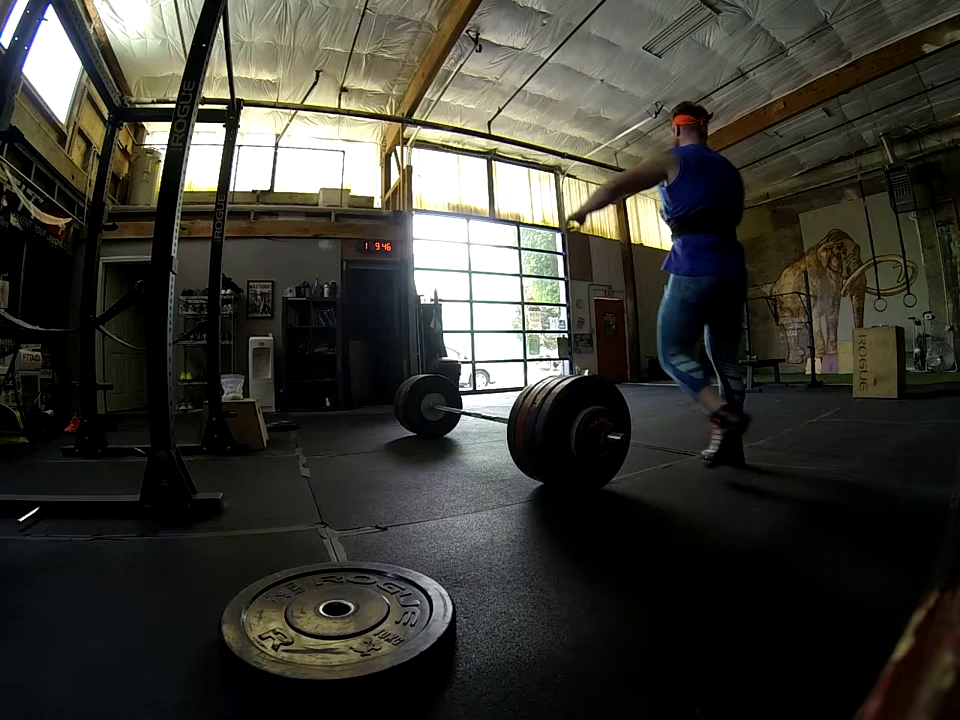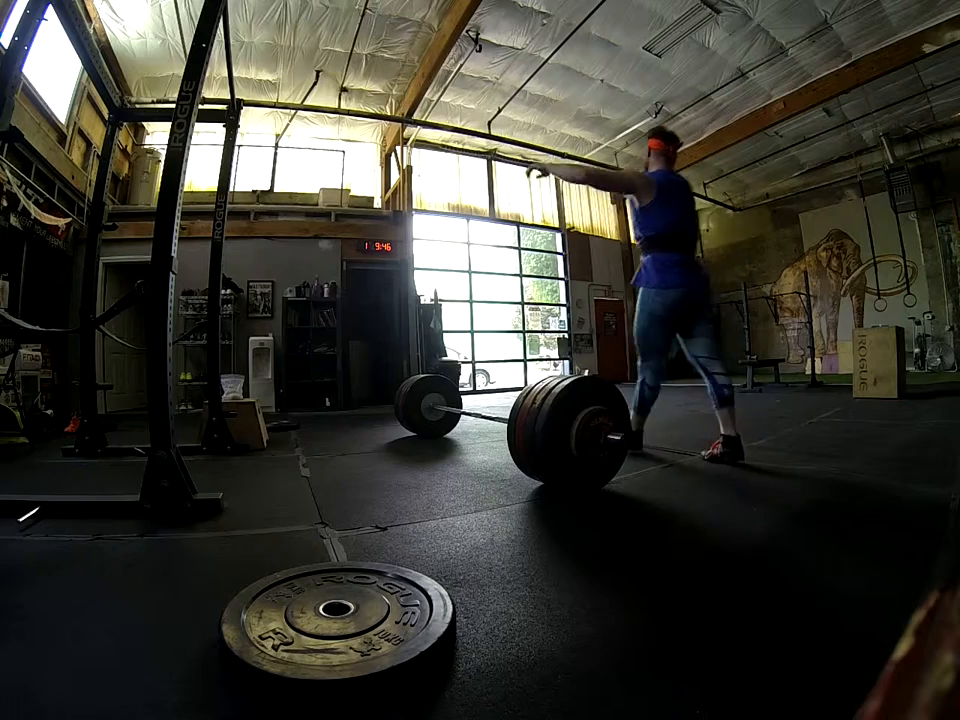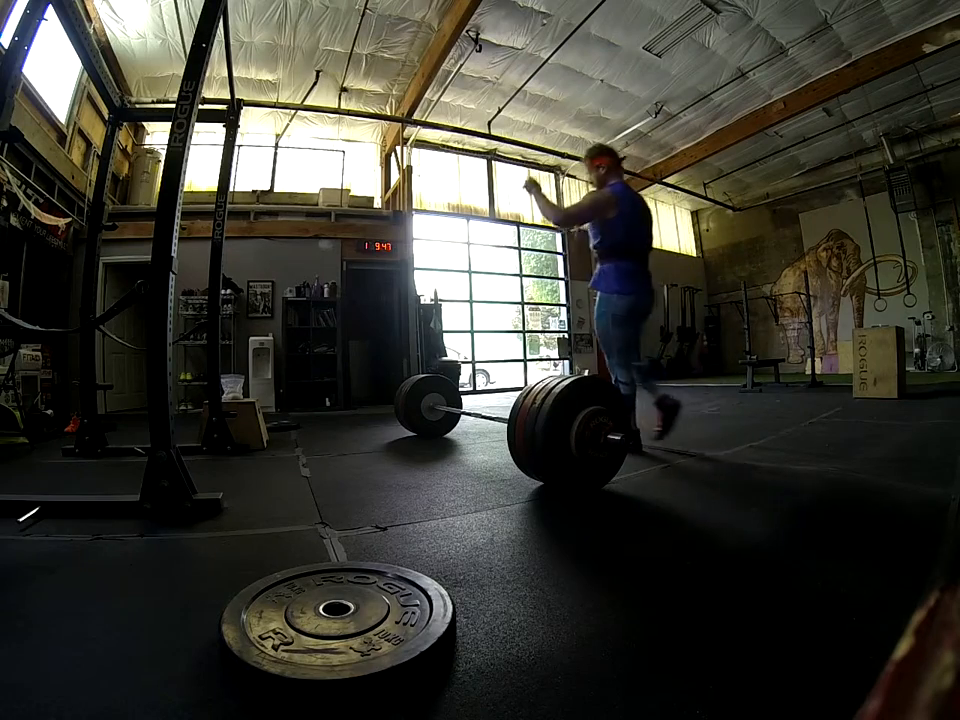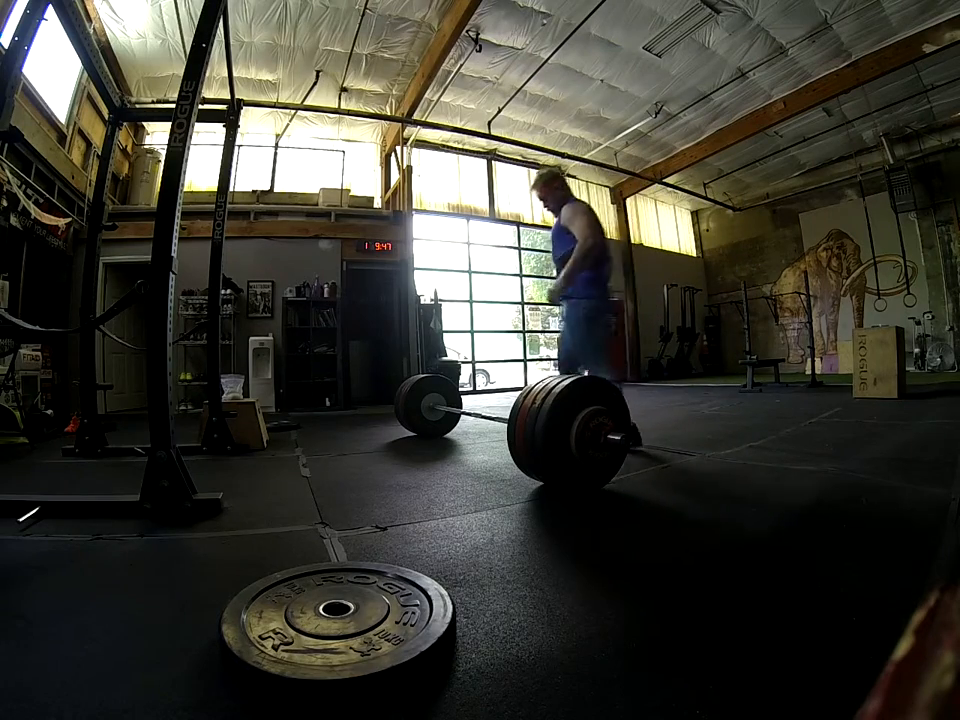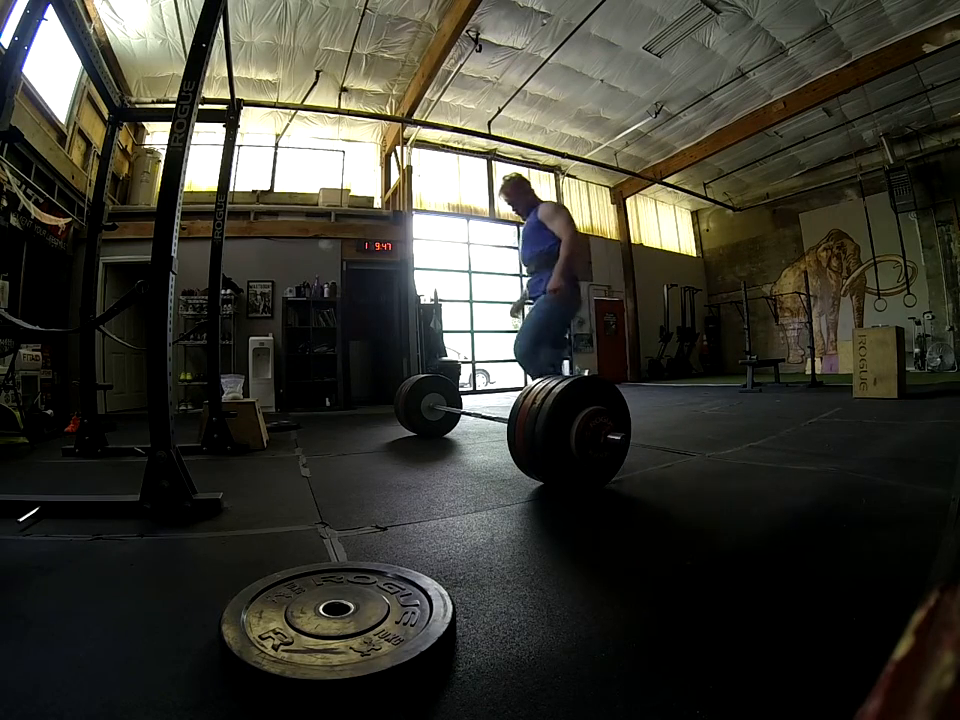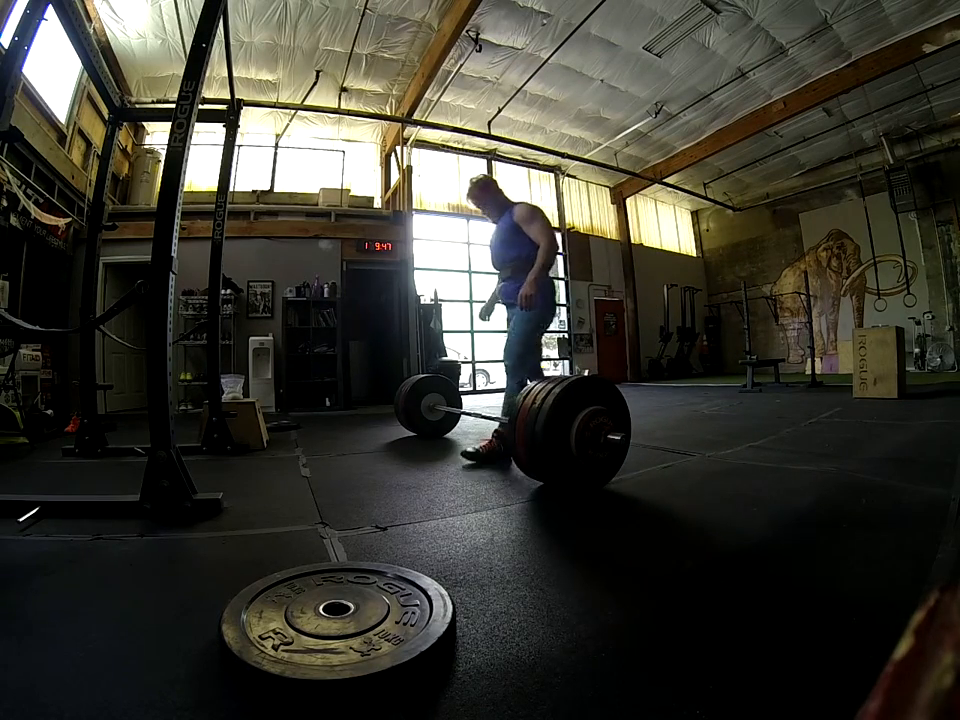
dt=0.3s
person 1, frame 1
left shoulder: (672, 161)
right shoulder: (728, 168)
left elbow: (617, 187)
left wrist: (582, 210)
left hip: (695, 266)
right hip: (732, 266)
left knee: (674, 350)
right knee: (726, 356)
left ankle: (723, 414)
right ankle: (731, 441)
person 1, frame 2
left shoulder: (644, 183)
right shoulder: (682, 188)
left elbow: (585, 175)
left wrist: (545, 165)
left hip: (661, 282)
right hip: (693, 281)
left knee: (651, 363)
right knee: (707, 359)
left ankle: (633, 434)
right ankle: (730, 437)
person 1, frame 3
left shoulder: (604, 197)
right shoulder: (637, 202)
left elbow: (561, 219)
left wrist: (536, 192)
left hip: (616, 287)
right hip: (637, 286)
left knee: (619, 363)
right knee: (622, 357)
left ankle: (628, 431)
right ankle: (661, 403)
person 1, frame 4
left shoulder: (573, 211)
right shoulder: (575, 212)
left elbow: (588, 242)
right elbow: (602, 254)
left wrist: (562, 281)
left hip: (581, 297)
right hip: (579, 297)
left knee: (595, 363)
right knee: (567, 366)
person 1, frame 5
left shoulder: (547, 210)
right shoulder: (531, 223)
left elbow: (571, 240)
left wrist: (558, 276)
right wrist: (524, 299)
left hip: (556, 292)
right hip: (543, 296)
left knee: (524, 348)
person 1, frame 6
left shoulder: (523, 212)
right shoulder: (500, 228)
left elbow: (549, 244)
left wrist: (533, 281)
right wrist: (491, 301)
left hip: (533, 300)
right hip: (515, 303)
left knee: (514, 366)
right knee: (530, 368)
left ankle: (503, 439)
